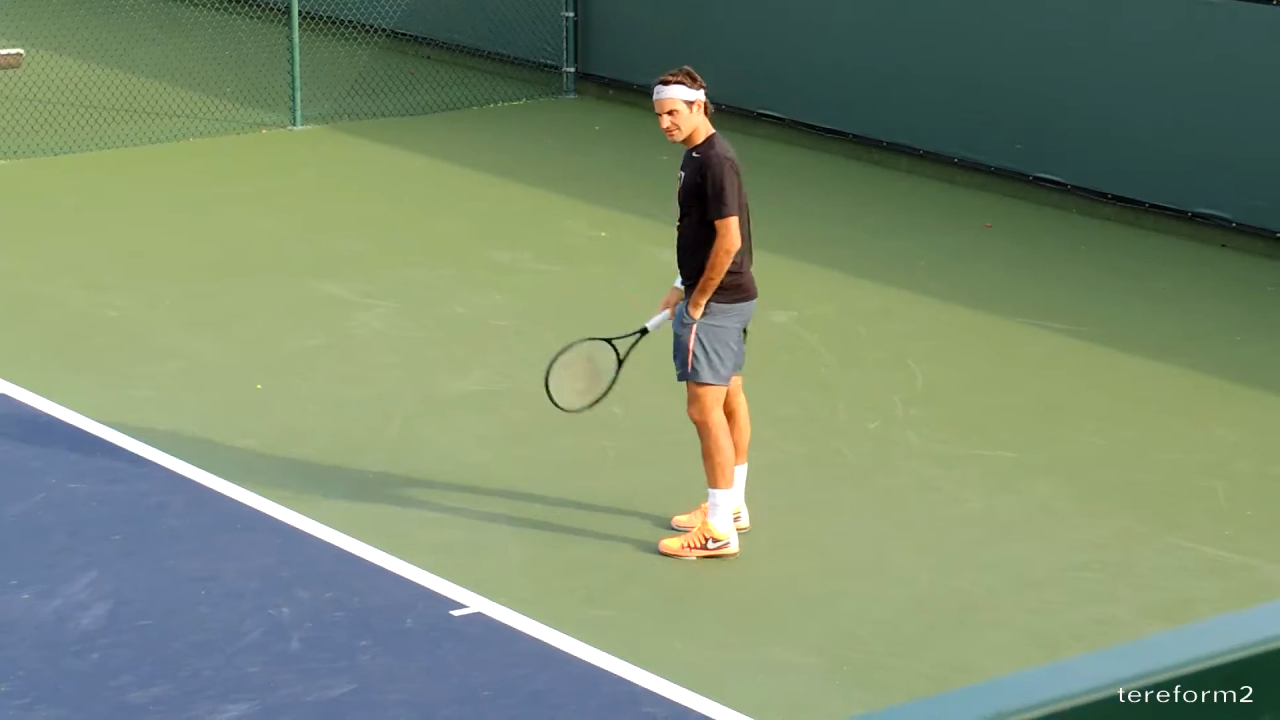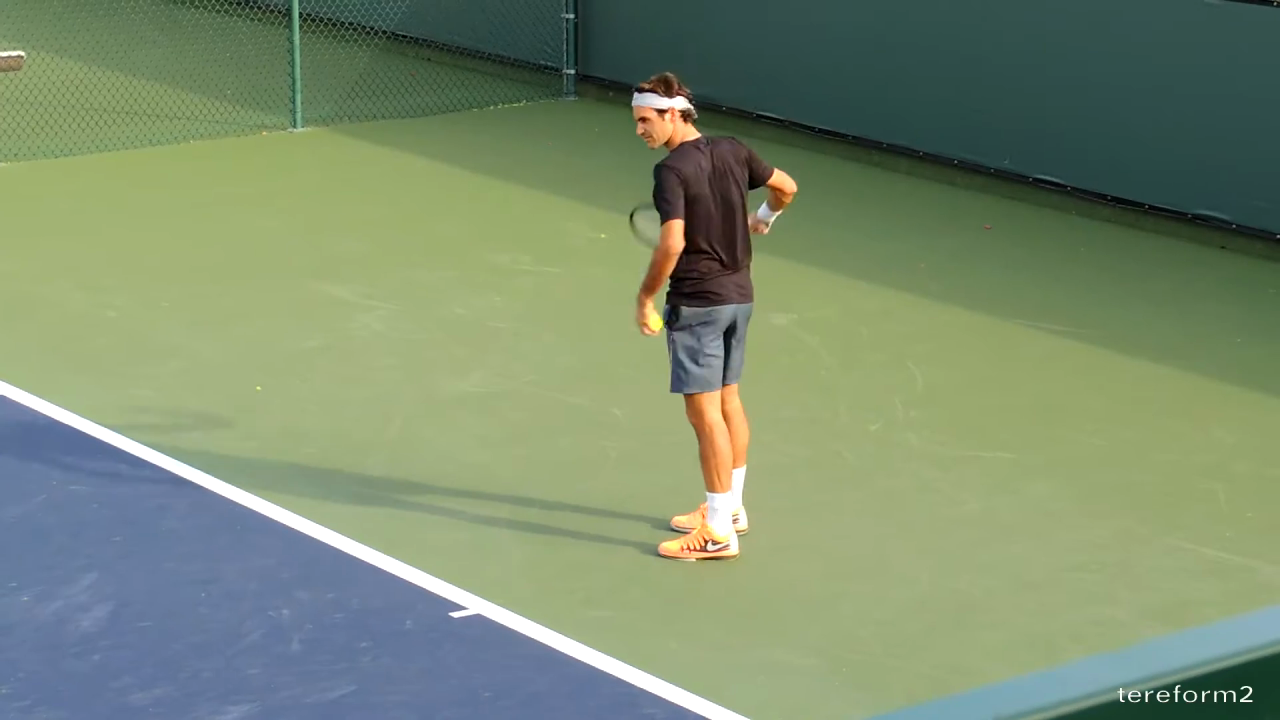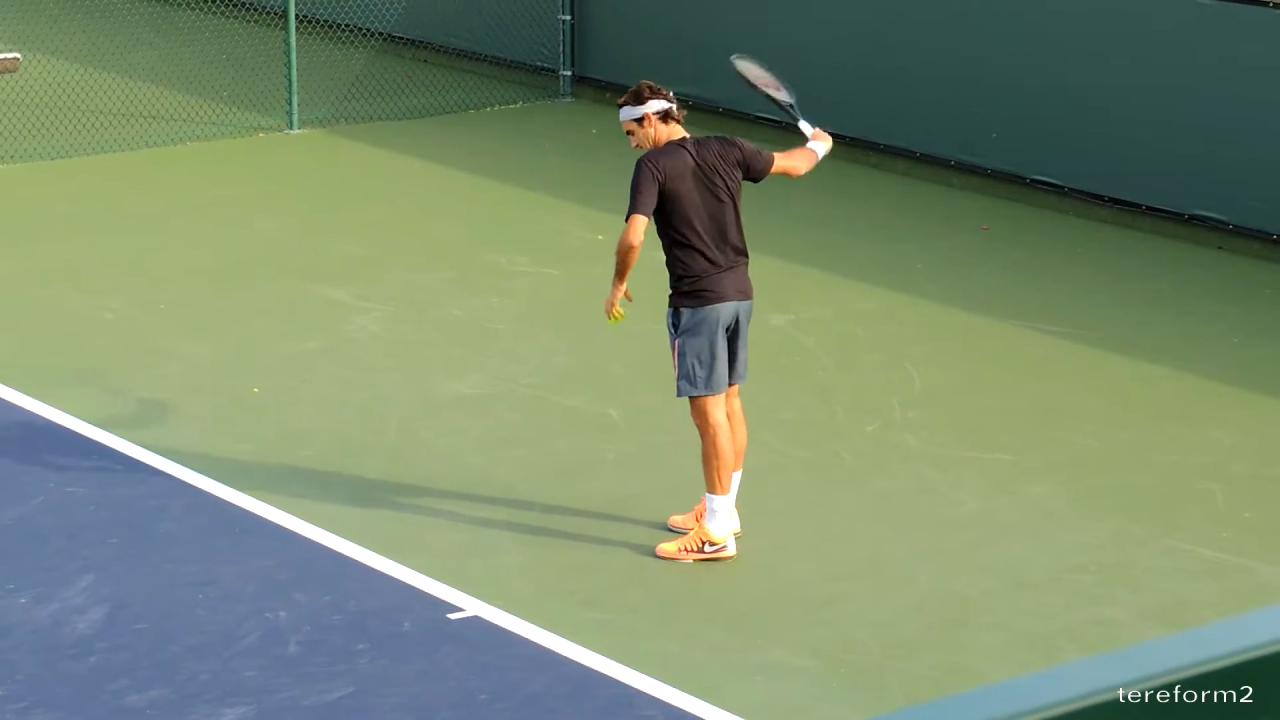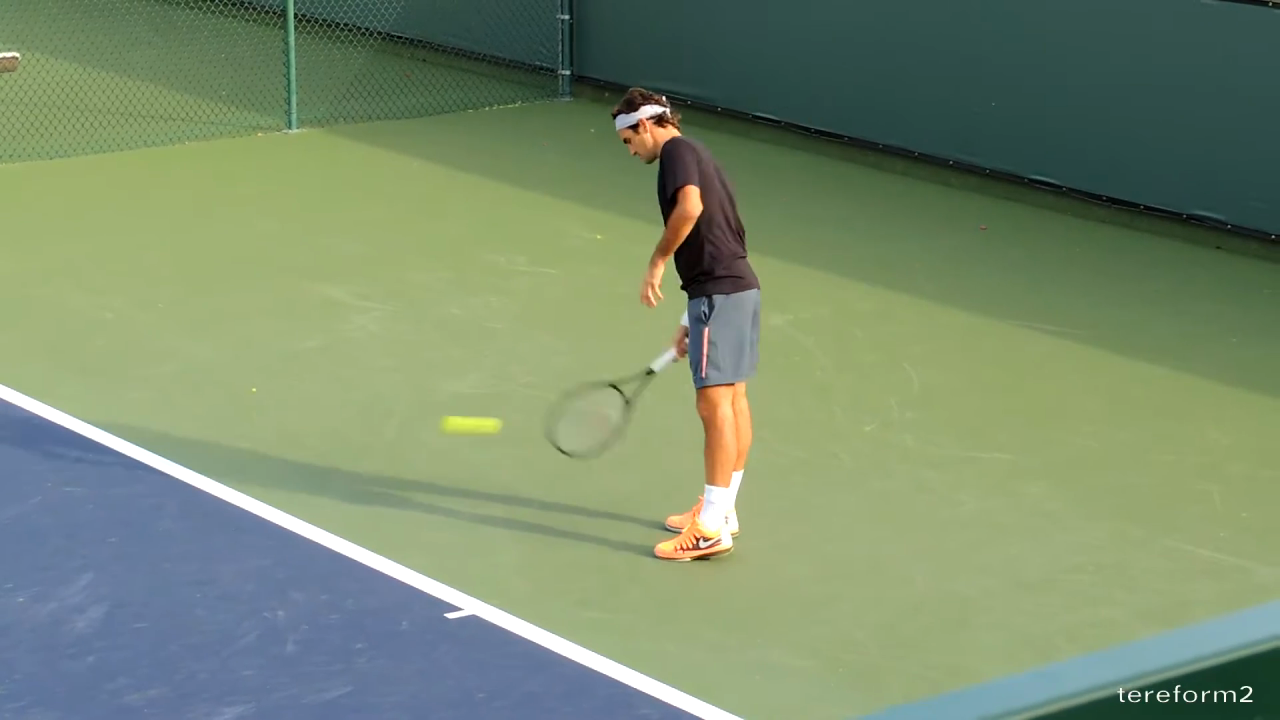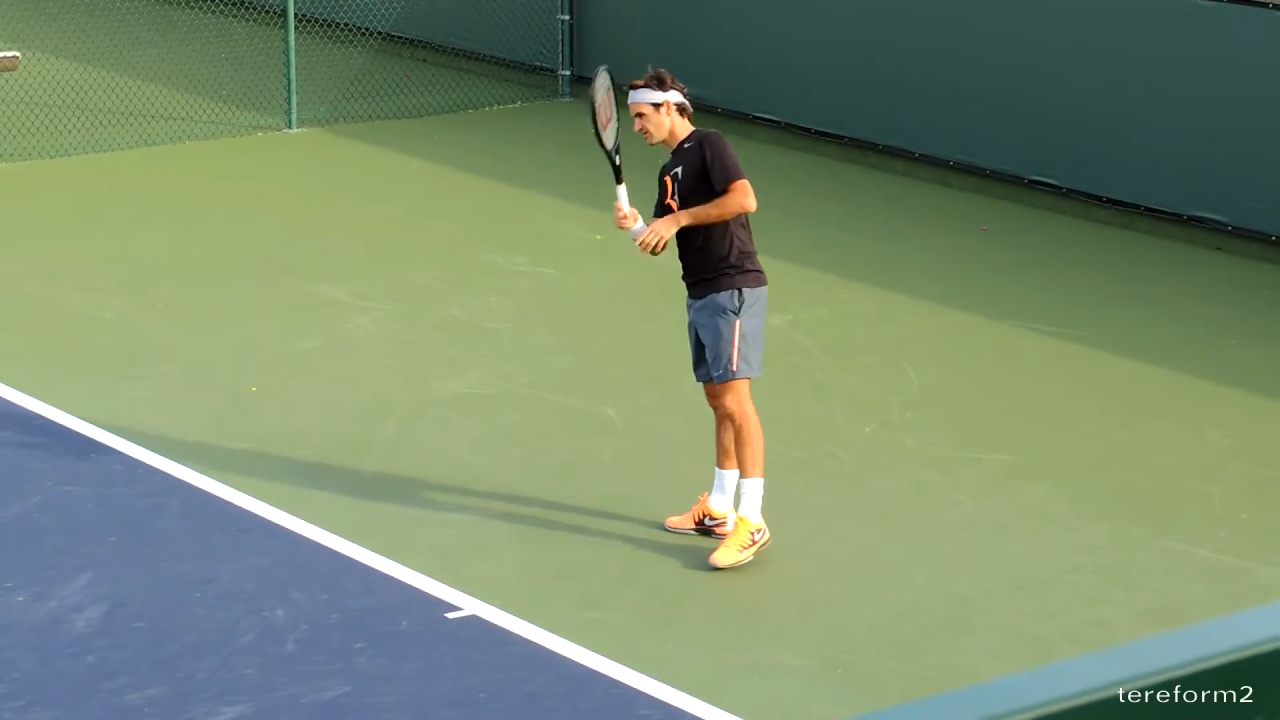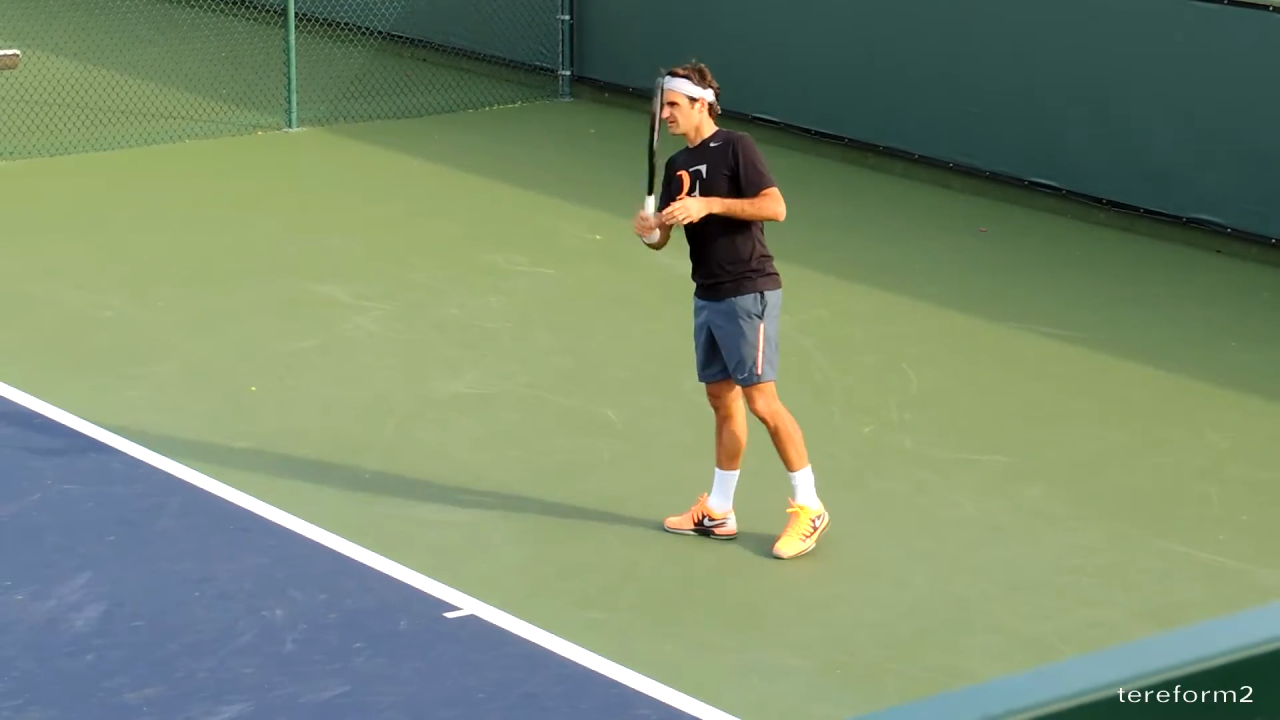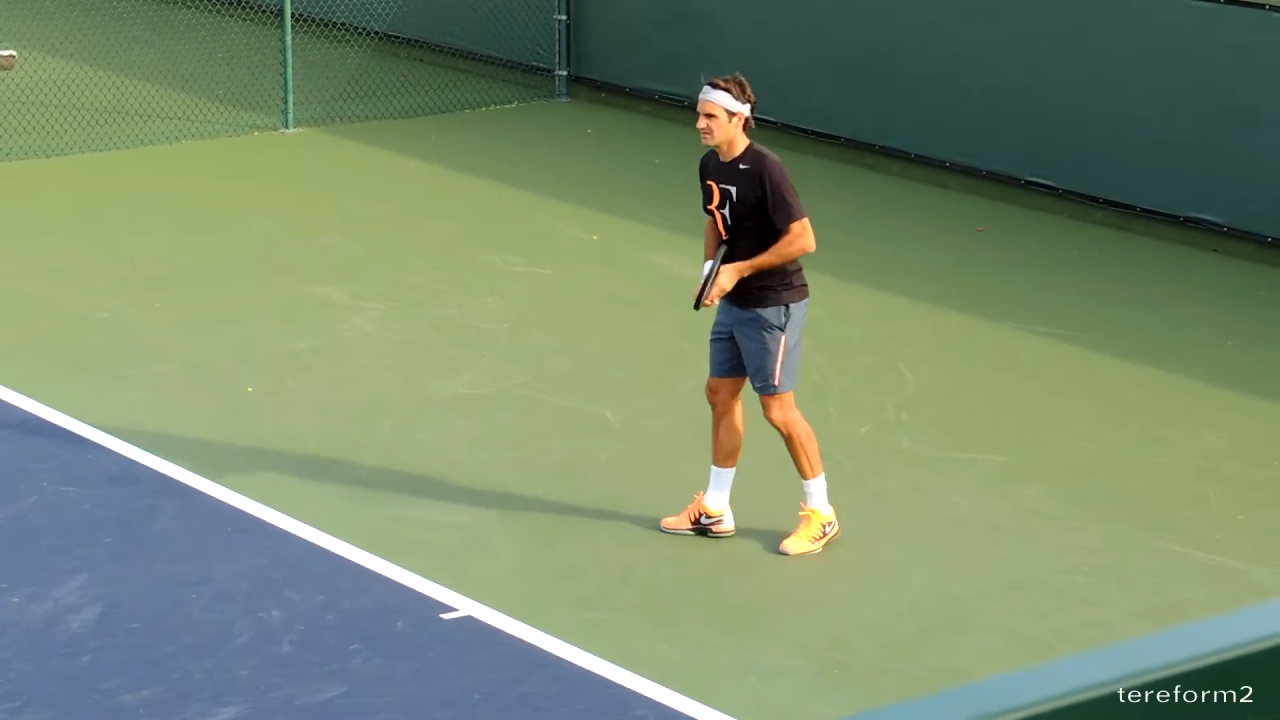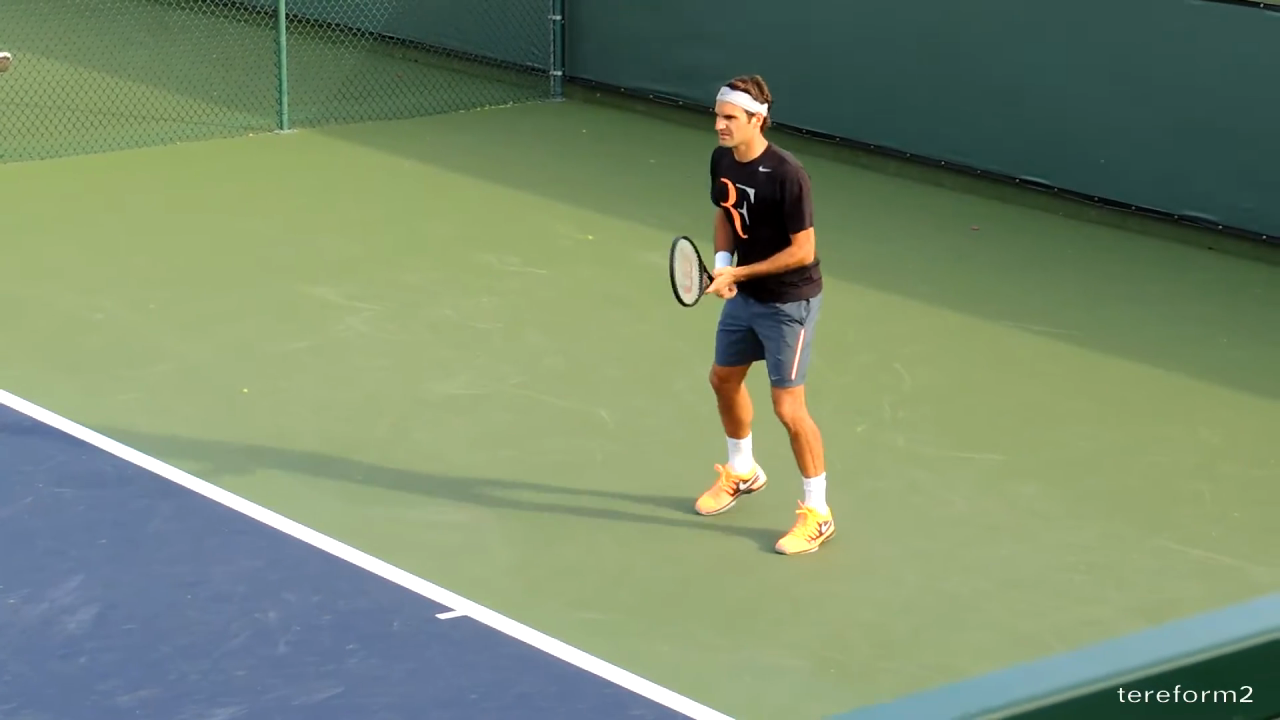
dt=0.3s
person 1, frame 1
left shoulder: (713, 161)
right shoulder: (704, 155)
left elbow: (729, 240)
left wrist: (698, 298)
right wrist: (680, 289)
left hip: (716, 302)
right hip: (732, 296)
left knee: (704, 409)
right knee: (729, 399)
left ankle: (719, 530)
right ankle: (731, 506)
person 1, frame 2
left shoulder: (671, 170)
right shoulder: (733, 149)
left elbow: (671, 244)
right elbow: (787, 187)
left wrist: (645, 298)
right wrist: (763, 216)
left hip: (697, 304)
right hip: (739, 295)
left knee: (704, 413)
right knee: (727, 401)
left ankle: (719, 531)
right ankle: (730, 507)
person 1, frame 3
left shoulder: (652, 164)
right shoulder: (726, 148)
left elbow: (633, 236)
right elbow: (793, 166)
left wrist: (619, 283)
right wrist: (817, 146)
left hip: (697, 302)
right hip: (738, 292)
left knee: (708, 414)
right knee: (728, 403)
left ankle: (716, 533)
right ankle: (722, 509)
person 1, frame 4
left shoulder: (676, 152)
right shoulder: (701, 157)
left elbow: (690, 208)
left wrist: (657, 263)
right wrist: (688, 320)
left hip: (719, 292)
right hip: (738, 288)
left knee: (714, 404)
right knee: (732, 401)
left ankle: (710, 528)
right ankle: (721, 510)
person 1, frame 5
left shoulder: (709, 143)
right shoulder: (669, 170)
left elbow: (745, 199)
right elbow: (656, 243)
left wrist: (677, 218)
right wrist: (634, 226)
left hip: (734, 290)
right hip: (701, 296)
left knee: (735, 401)
right knee: (717, 400)
left ankle: (751, 521)
right ankle: (718, 509)
person 1, frame 6
left shoulder: (737, 147)
right shoulder: (676, 165)
left elbow: (775, 207)
right elbow: (662, 238)
left wrist: (709, 204)
right wrist: (649, 229)
left hip: (749, 295)
right hip: (707, 298)
left knee: (762, 403)
right knee: (722, 401)
left ankle: (809, 507)
right ankle: (717, 510)
person 1, frame 7
left shoulder: (767, 170)
right shoulder: (709, 164)
left elbow: (803, 241)
left wrist: (739, 271)
right wrist: (710, 270)
left hip: (774, 306)
right hip: (733, 304)
left knee: (779, 411)
right knee: (720, 397)
left ankle: (820, 513)
right ankle: (713, 511)
person 1, frame 8
left shoulder: (787, 173)
right shoulder: (721, 160)
left elbow: (804, 250)
left wrist: (737, 273)
right wrist: (721, 262)
left hip: (790, 300)
right hip: (745, 295)
left knee: (788, 407)
right knee: (723, 380)
left ankle: (818, 513)
right ankle: (742, 472)
